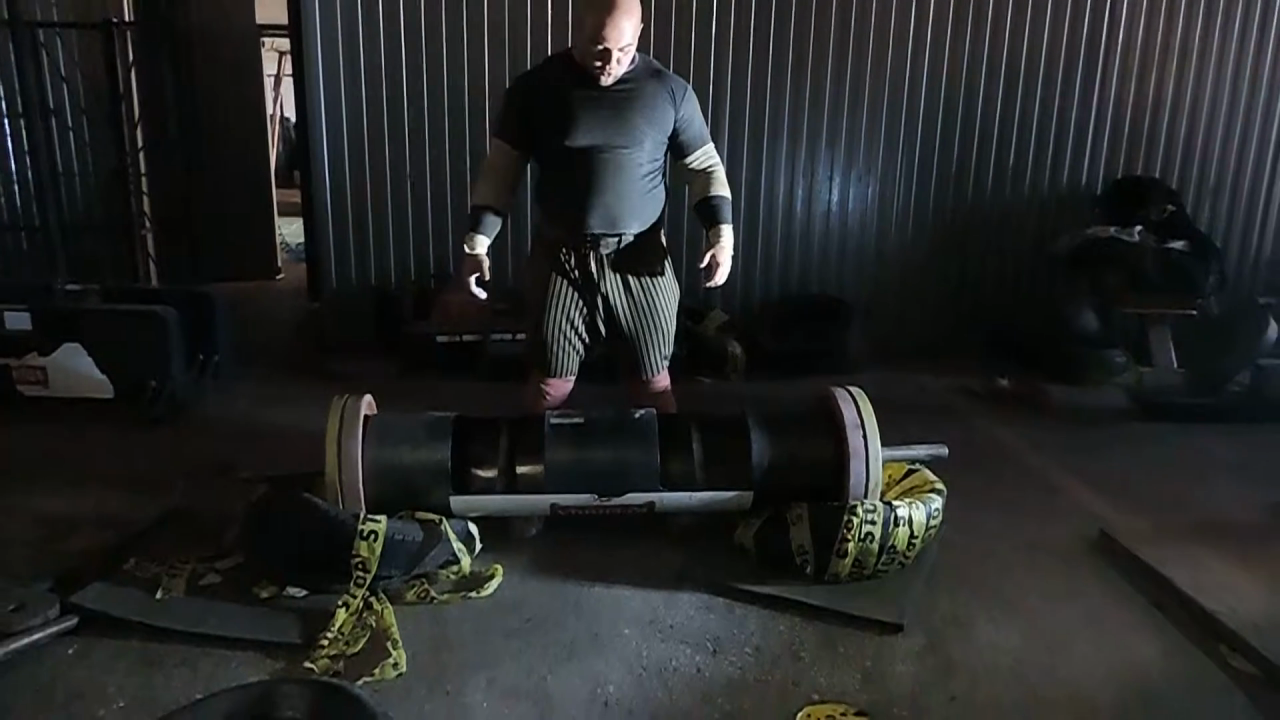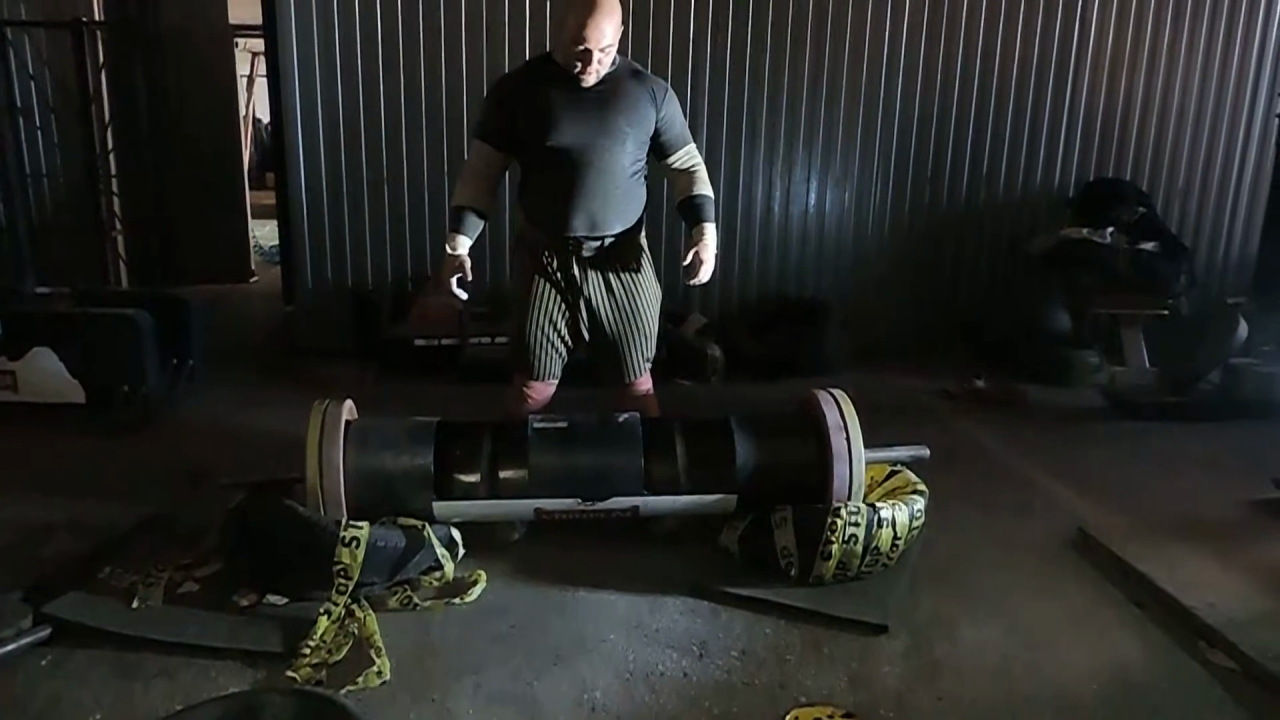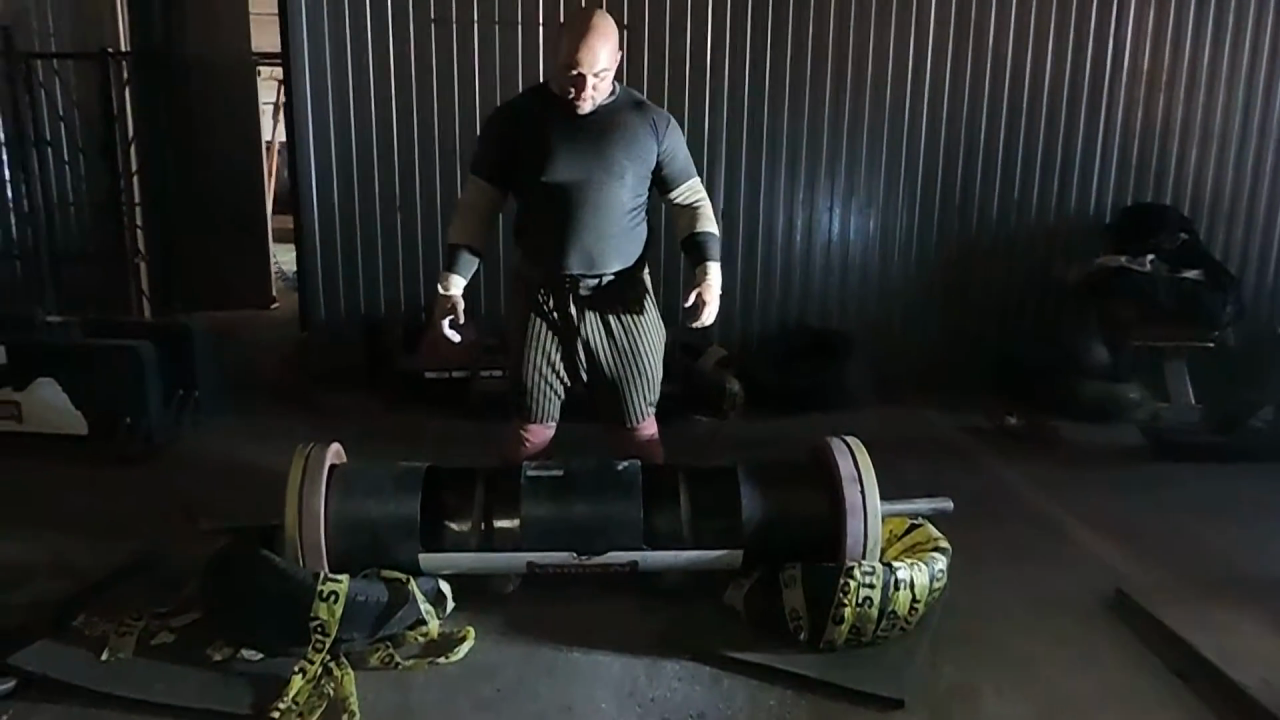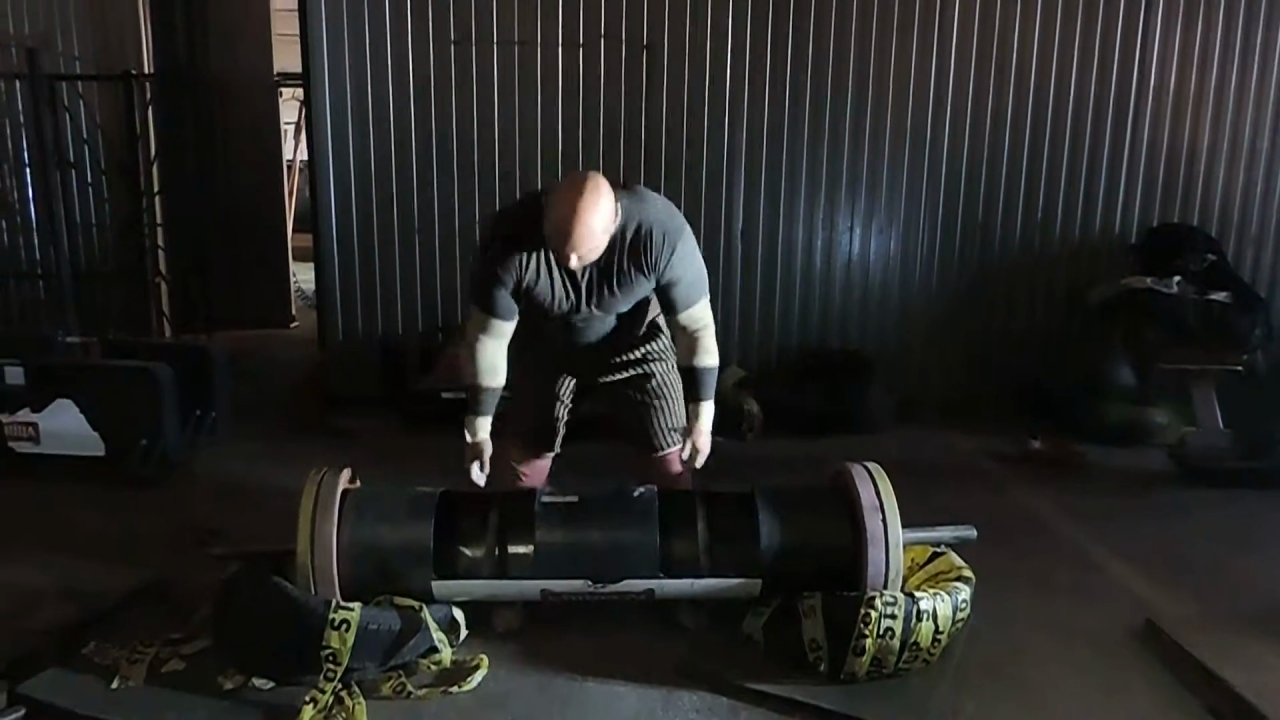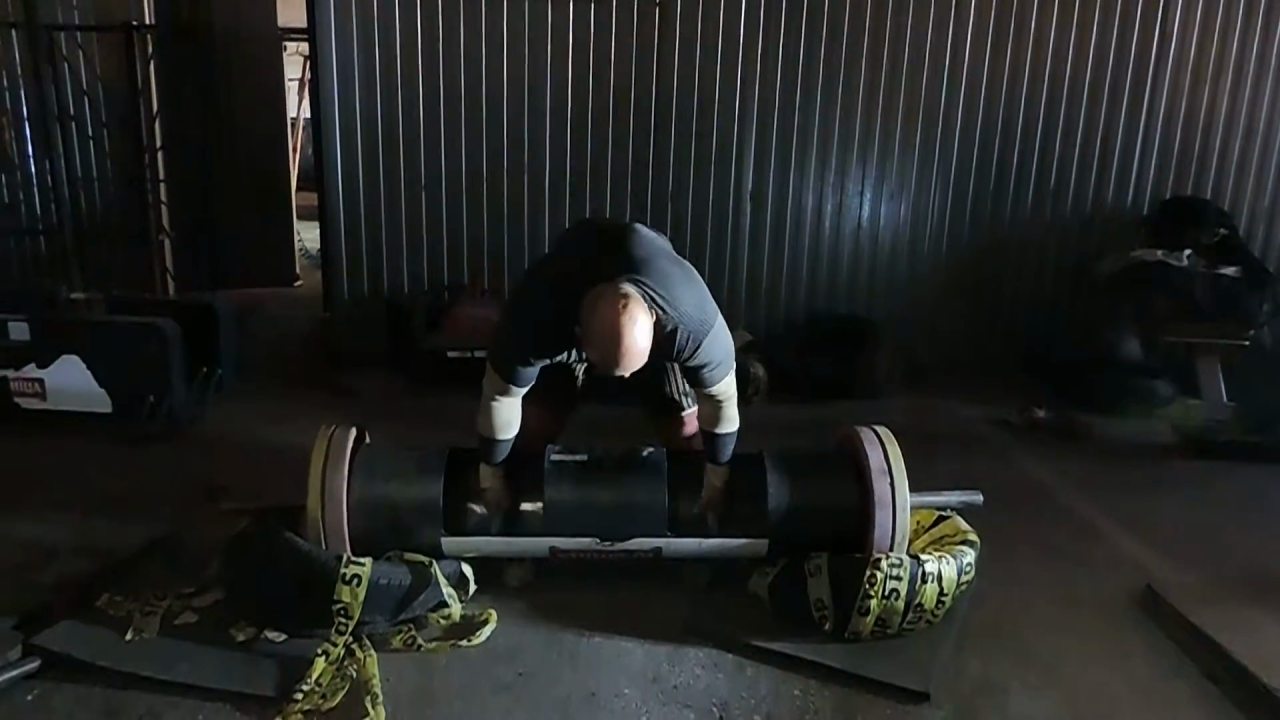
dt=1s
person 1, frame 1
left shoulder: (669, 89)
right shoulder: (535, 87)
left elbow: (704, 165)
right elbow: (500, 169)
left wrist: (721, 234)
right wrist: (477, 243)
left hip: (640, 258)
right hip: (560, 256)
left knee: (654, 379)
right knee: (551, 382)
person 1, frame 2
left shoulder: (650, 91)
right shoulder: (518, 88)
left elbow: (686, 165)
right elbow: (481, 169)
left wrist: (705, 231)
right wrist: (459, 243)
left hip: (622, 258)
right hip: (544, 258)
left knee: (637, 379)
right knee: (534, 384)
person 1, frame 3
left shoulder: (652, 123)
right shoulder: (514, 120)
left elbow: (689, 200)
right elbow: (477, 206)
left wrist: (709, 270)
right wrist: (452, 283)
left hip: (621, 299)
right hip: (541, 297)
left knee: (639, 426)
right knee: (532, 428)
person 1, frame 4
left shoulder: (661, 233)
right shoulder: (510, 239)
left elbow: (697, 326)
right elbow: (489, 338)
left wrist: (702, 413)
right wrist: (479, 427)
left hip: (636, 347)
right hip: (547, 348)
left knee: (673, 463)
right knee: (523, 467)
person 1, frame 5
left shoulder: (693, 323)
right shoulder: (536, 318)
left elbow: (721, 396)
right elbow: (500, 395)
left wrist: (716, 483)
right wrist: (493, 480)
left knee: (684, 425)
right knee: (538, 425)
